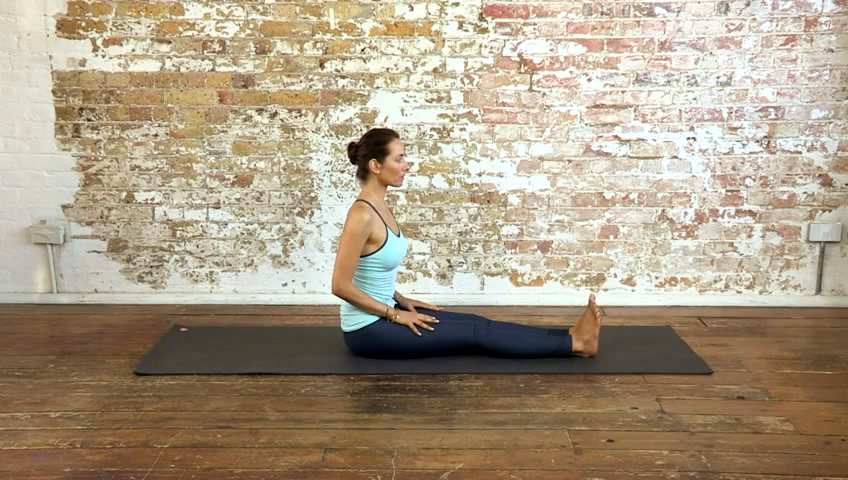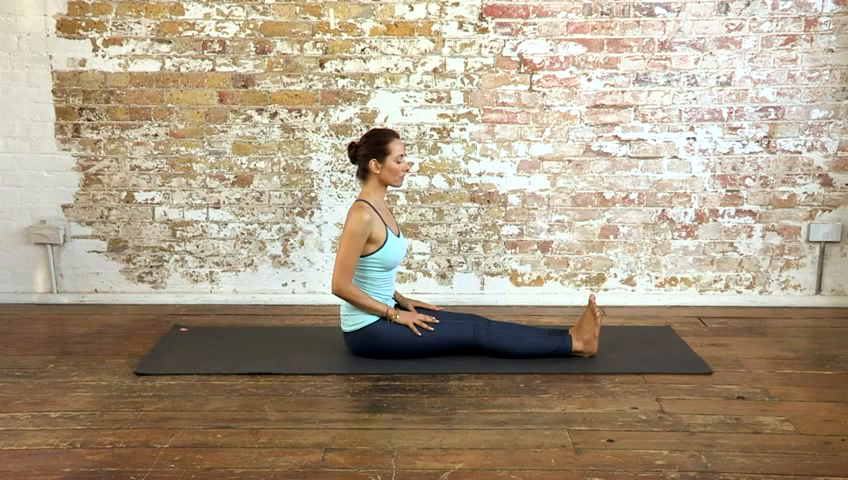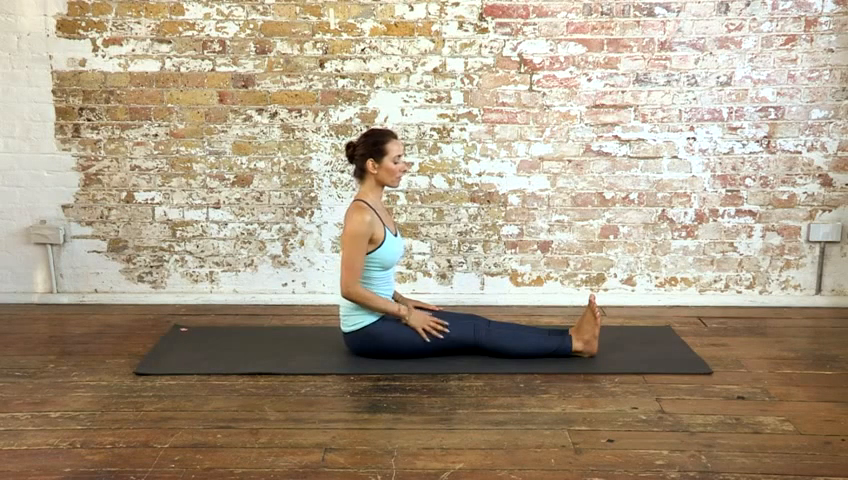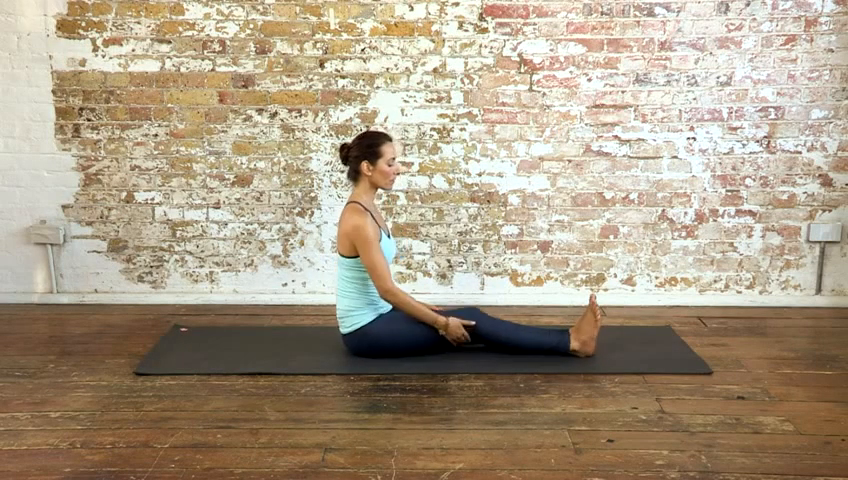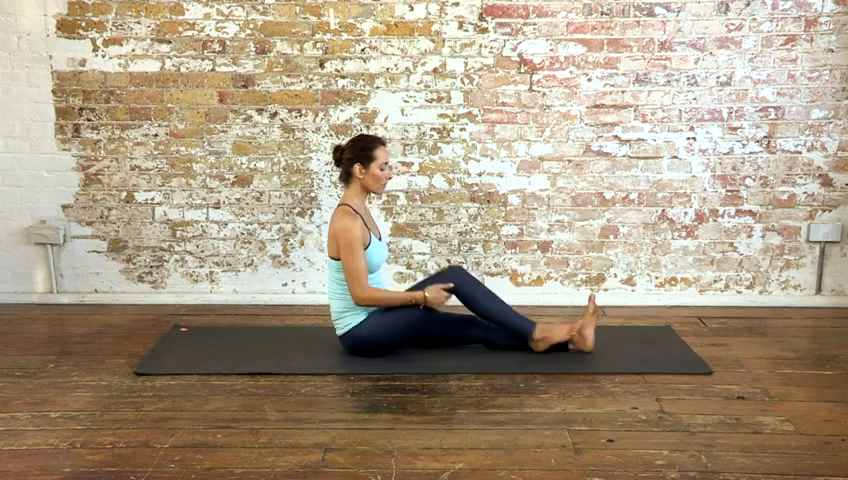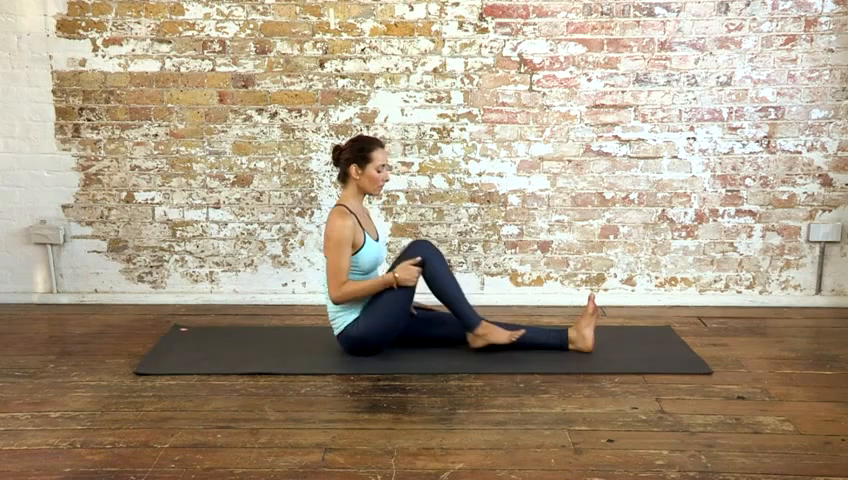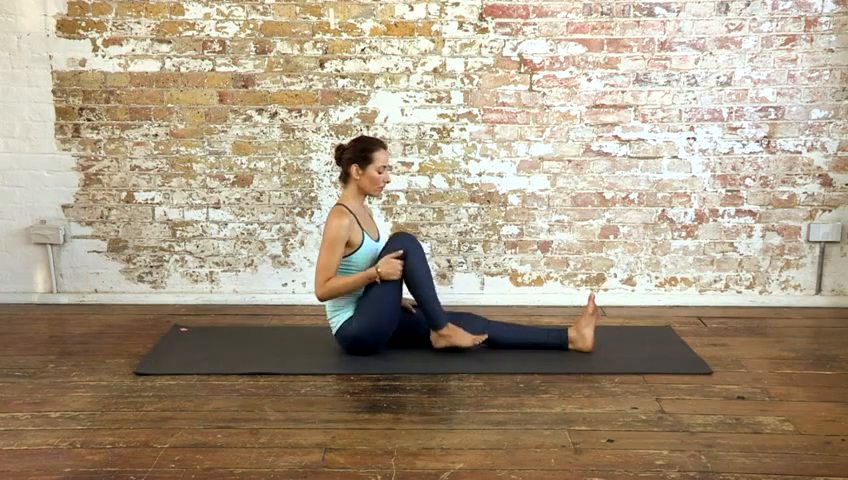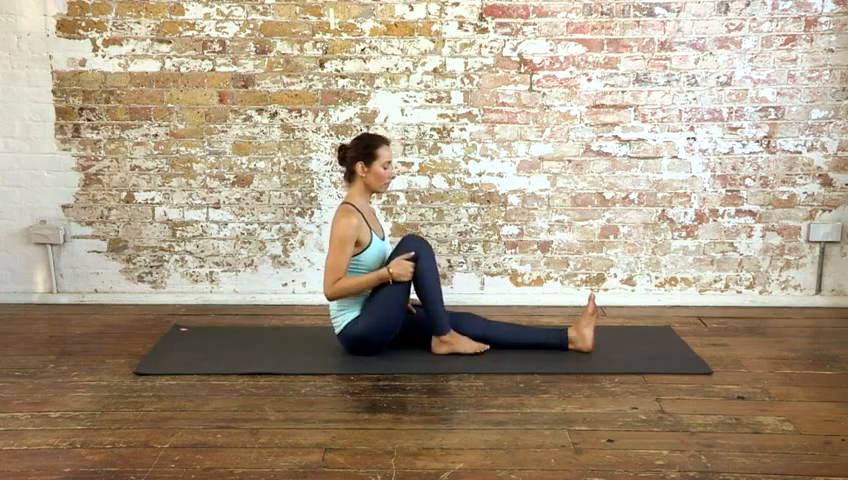
dt=0.3s
person 1, frame 1
left shoulder: (378, 206)
right shoulder: (363, 215)
right elbow: (341, 285)
left wrist: (401, 301)
right wrist: (395, 314)
left hip: (379, 316)
right hip: (368, 329)
left knee: (474, 324)
right knee: (475, 332)
left ankle: (569, 338)
right ankle: (574, 343)
person 1, frame 2
left shoulder: (378, 206)
right shoulder: (362, 215)
right elbow: (341, 285)
left wrist: (400, 301)
right wrist: (395, 314)
left hip: (379, 317)
right hip: (368, 330)
left knee: (473, 323)
right knee: (474, 333)
left ankle: (569, 336)
right ankle: (574, 343)
person 1, frame 3
left shoulder: (375, 206)
right shoulder: (361, 216)
right elbow: (350, 289)
left wrist: (401, 302)
right wrist: (404, 313)
left hip: (378, 319)
right hip: (367, 331)
left knee: (474, 324)
right knee: (475, 333)
left ankle: (568, 336)
right ankle: (573, 344)
person 1, frame 4
left shoulder: (366, 208)
right shoulder: (359, 219)
right elbow: (387, 290)
left wrist: (410, 306)
right wrist: (442, 324)
left hip: (375, 320)
right hip: (366, 332)
left knee: (473, 325)
right knee: (473, 321)
left ankle: (567, 339)
right ankle: (570, 344)
person 1, frame 5
left shoulder: (357, 210)
right shoulder: (348, 221)
right elbow: (360, 294)
left wrist: (408, 301)
right wrist: (422, 297)
left hip: (371, 322)
right hip: (361, 332)
left knee: (473, 327)
right knee: (454, 276)
left ankle: (565, 339)
right ankle: (535, 333)
person 1, frame 6
left shoulder: (358, 211)
right shoulder: (342, 221)
right elbow: (337, 292)
left wrist: (398, 297)
right wrist: (392, 278)
left hip: (373, 322)
right hip: (359, 331)
right knee: (421, 250)
left ankle: (570, 337)
right ankle: (474, 327)
person 1, frame 7
left shoulder: (361, 211)
right shoulder: (340, 220)
right elbow: (323, 289)
left wrist: (394, 296)
right wrist: (376, 273)
left hip: (374, 322)
right hip: (356, 330)
left knee: (468, 322)
right knee: (404, 244)
left ankle: (569, 337)
right ankle: (441, 329)
person 1, frame 8
left shoulder: (364, 209)
right shoulder: (348, 218)
right elbow: (332, 288)
left wrist: (398, 296)
right wrist: (387, 273)
left hip: (373, 321)
right hip: (359, 330)
left knee: (468, 324)
right knee: (414, 246)
left ankle: (569, 337)
right ankle: (442, 337)
